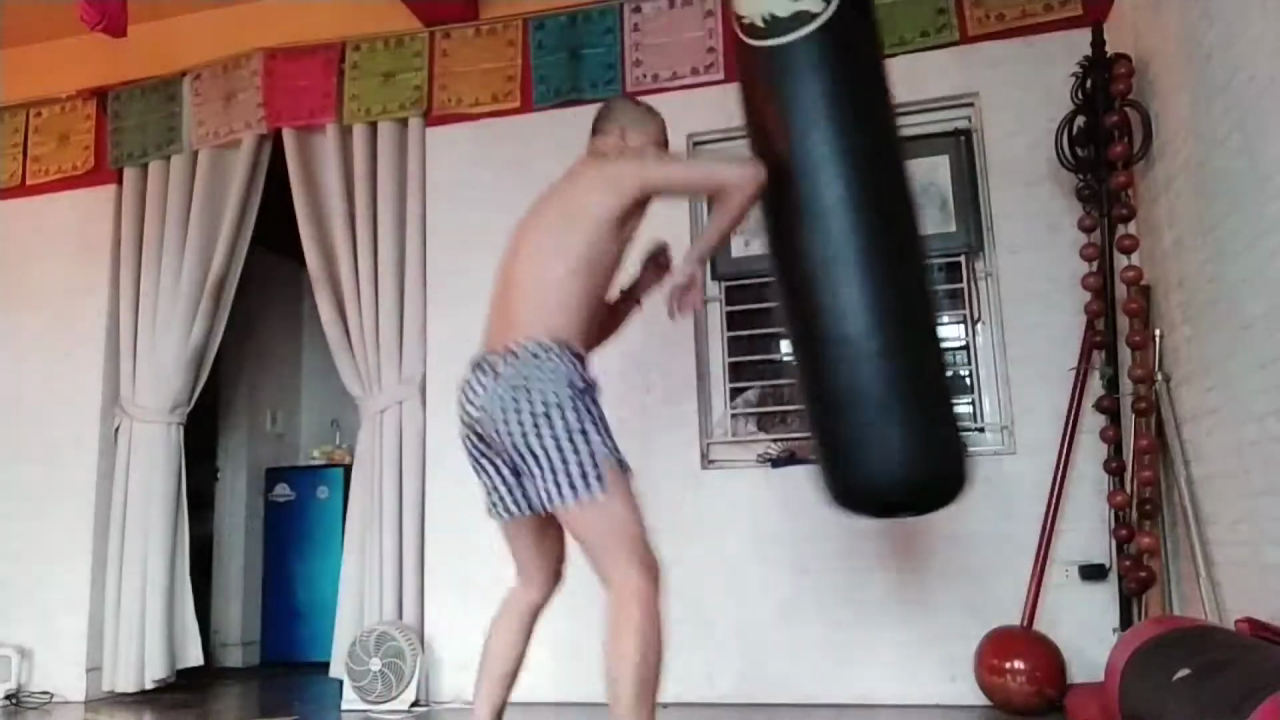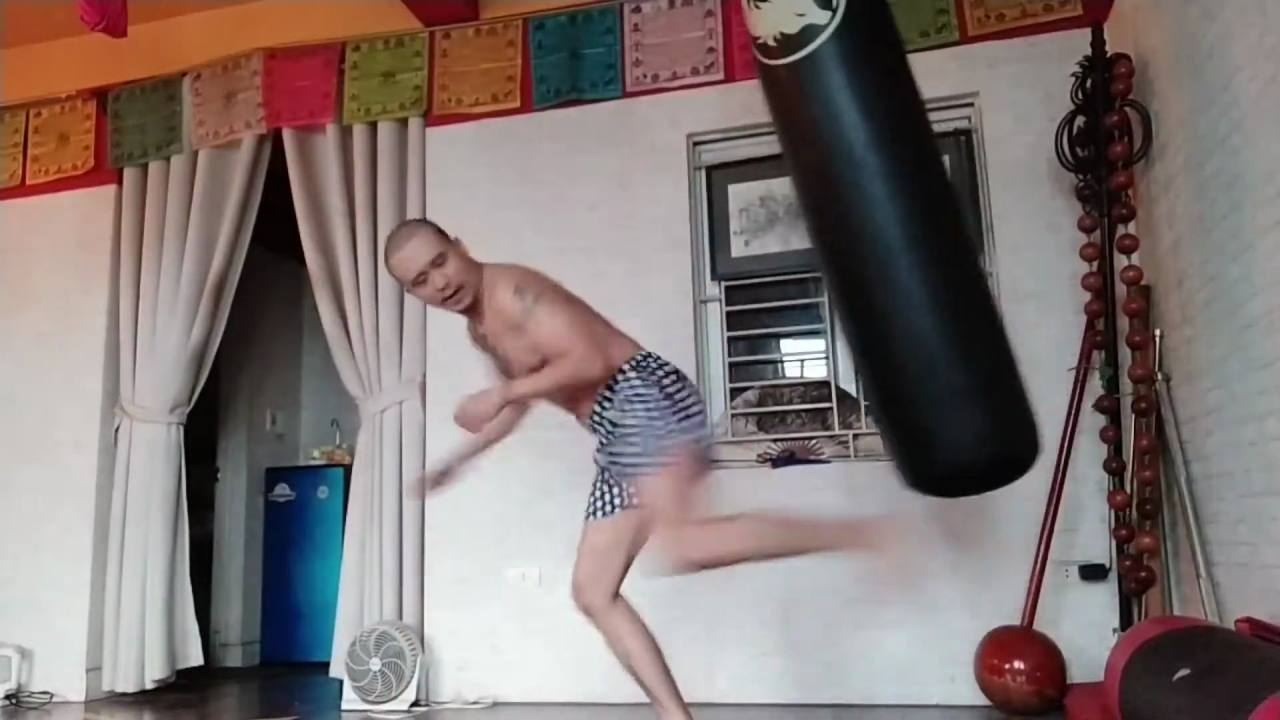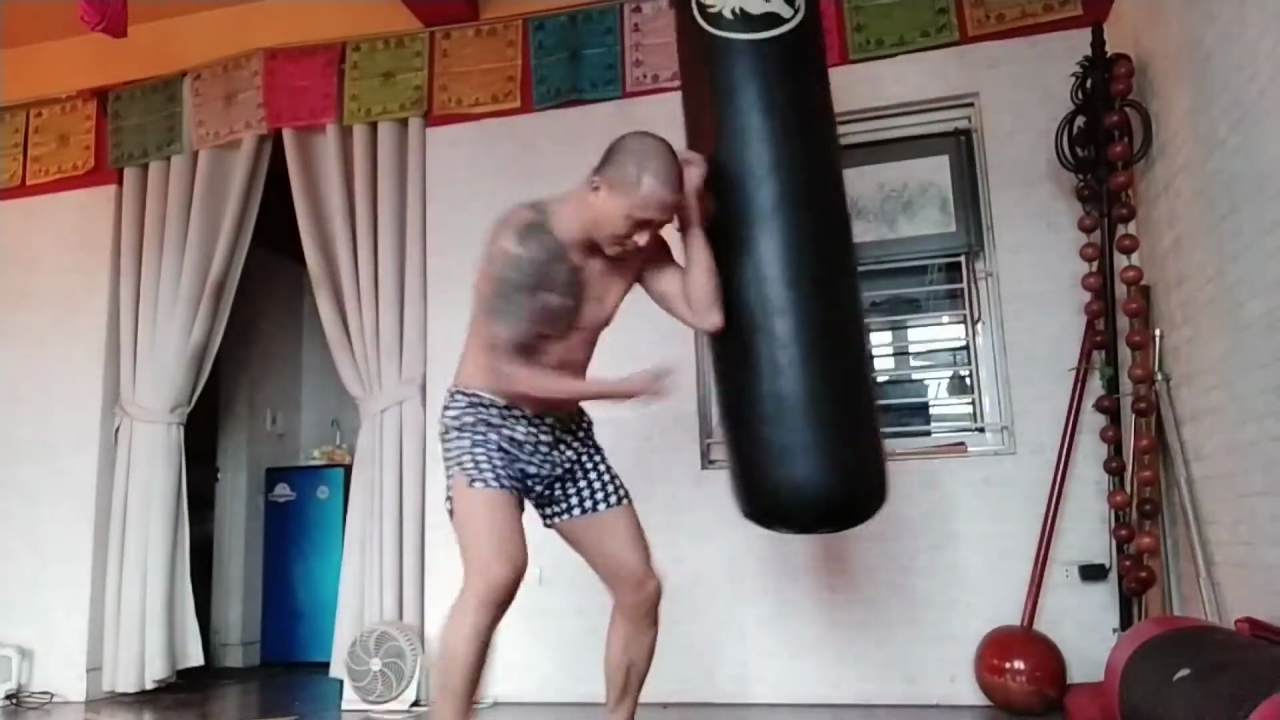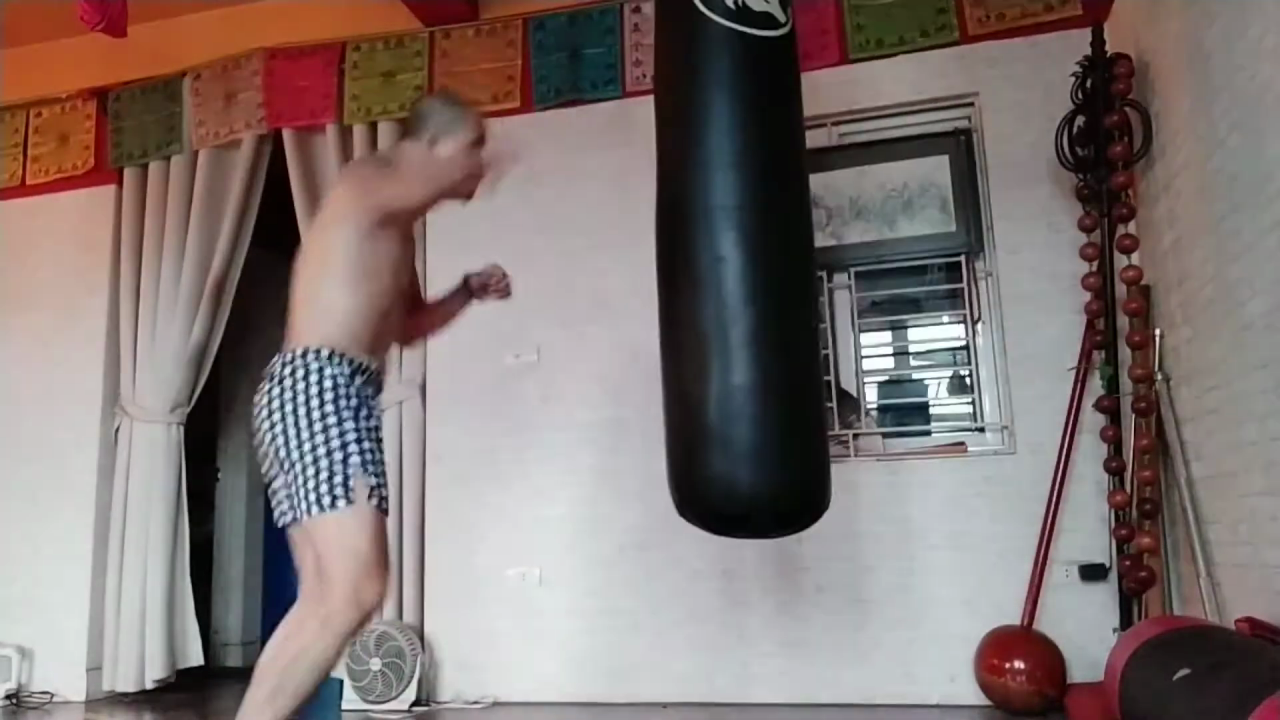
dt=0.7s
person 1, frame 1
left shoulder: (568, 211)
right shoulder: (618, 171)
right elbow: (747, 176)
left wrist: (643, 284)
right wrist: (696, 260)
left hip: (486, 395)
right hip: (542, 384)
left knee: (536, 582)
right knee: (634, 580)
person 1, frame 2
left shoulder: (512, 288)
right shoulder: (480, 328)
left elbow: (588, 363)
right elbow: (521, 400)
left wrist: (500, 394)
right wrist: (458, 460)
left hip: (644, 399)
right hip: (619, 434)
left knee: (685, 544)
right knee: (593, 592)
left ankle: (851, 536)
person 1, frame 3
left shoulder: (637, 249)
right shoulder: (525, 237)
left elbow: (709, 316)
right elbow: (501, 371)
left wrist: (691, 215)
right wrist: (616, 385)
left hip: (565, 433)
right hip: (489, 424)
left knee: (641, 589)
right knee: (495, 575)
person 1, frame 4
left shoulder: (396, 243)
right shoulder: (369, 188)
left elbow: (407, 328)
right elbow: (384, 197)
left wrist: (469, 291)
right wrist: (466, 162)
left hip: (337, 399)
right hip: (320, 393)
left knee: (338, 593)
right knee: (355, 592)
